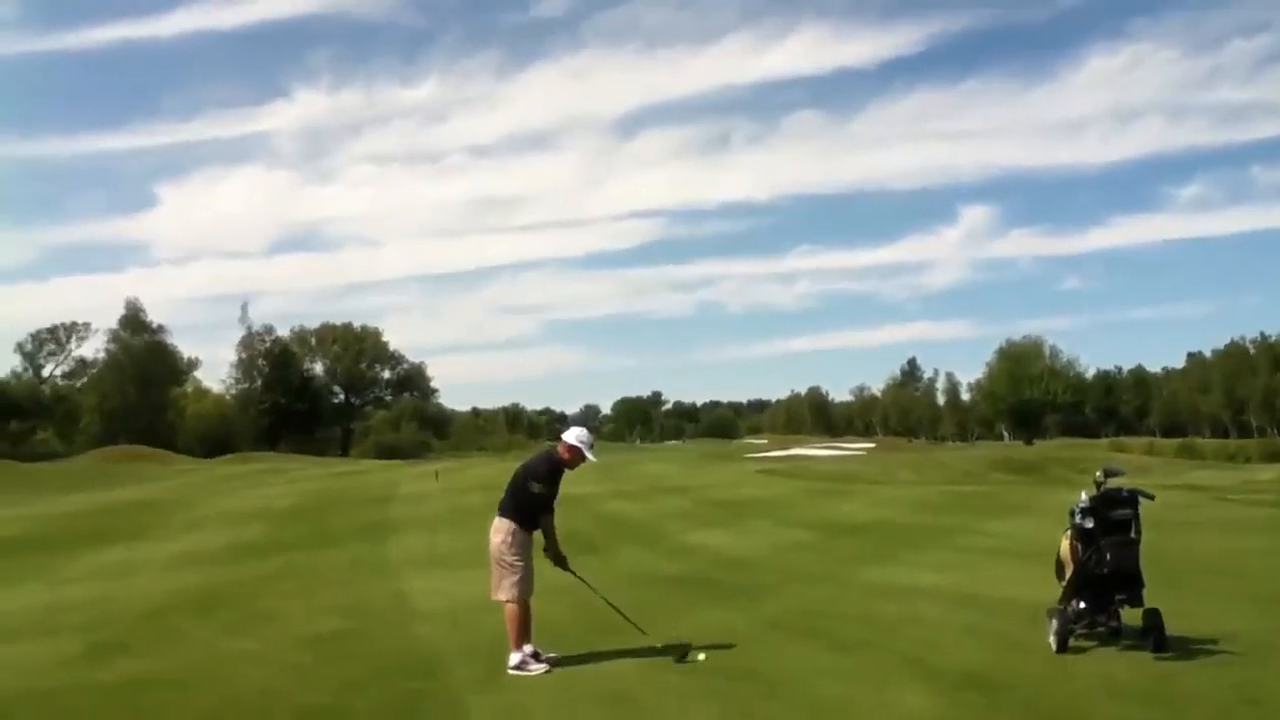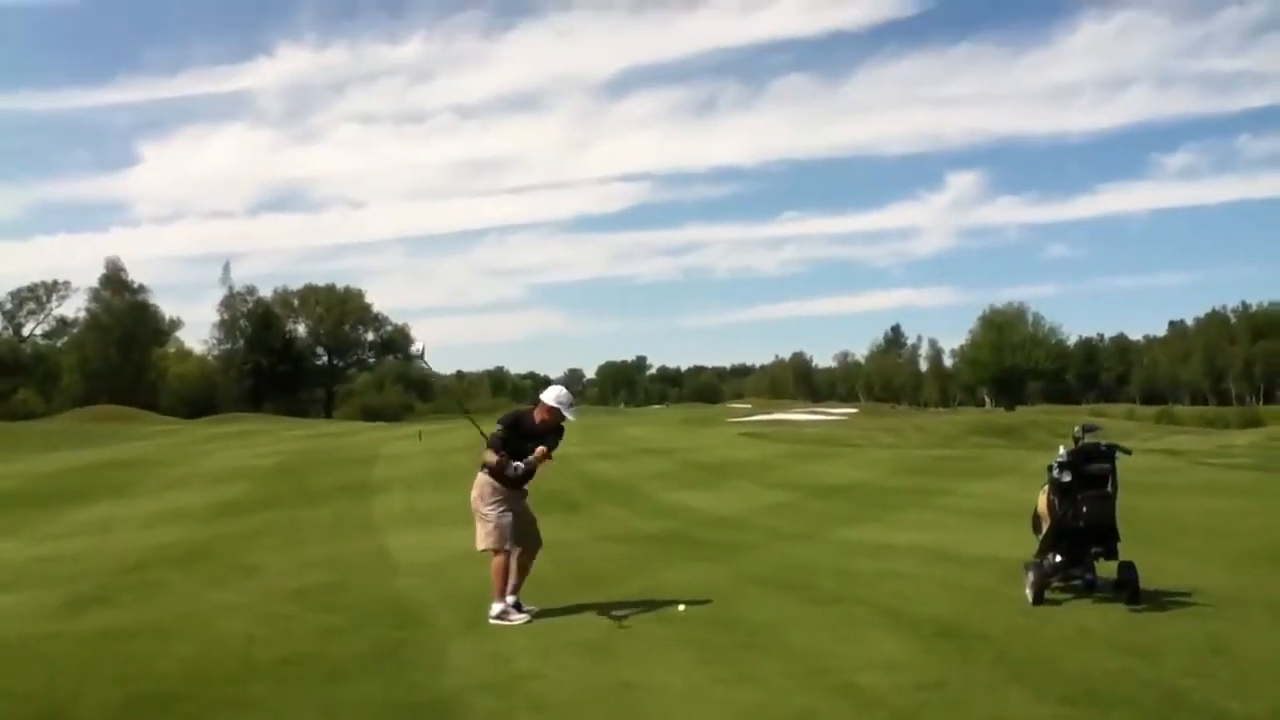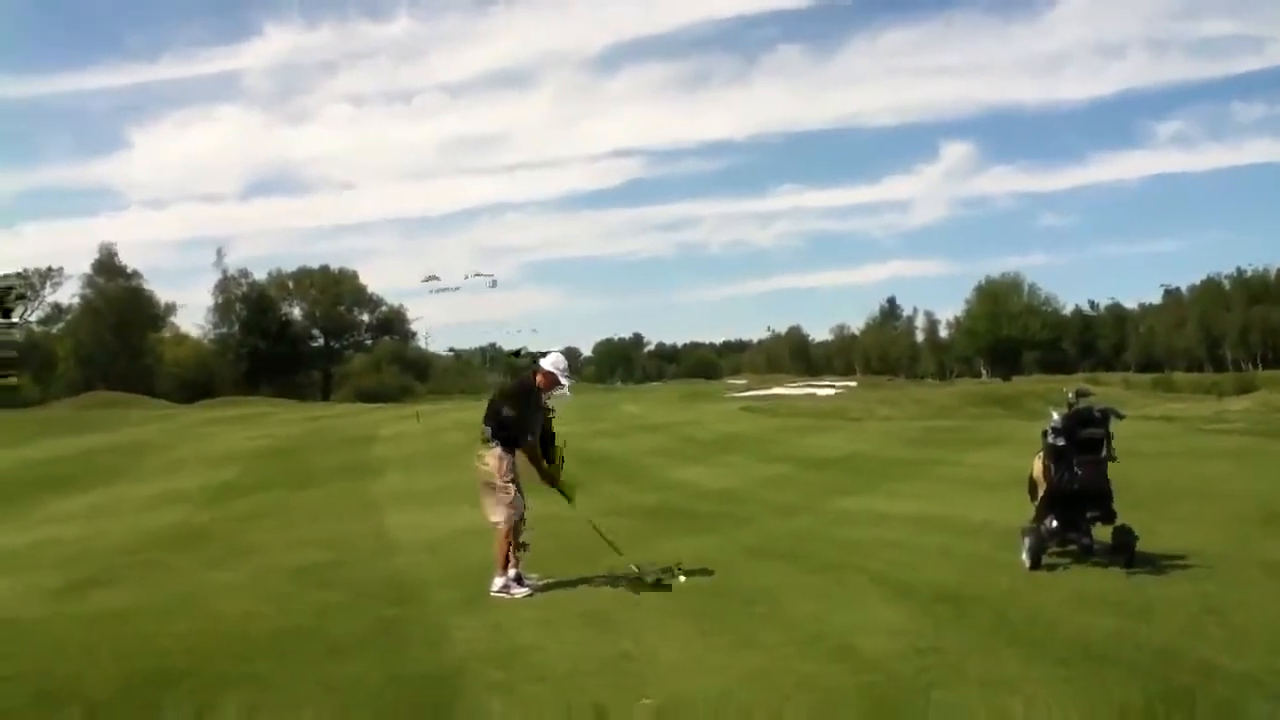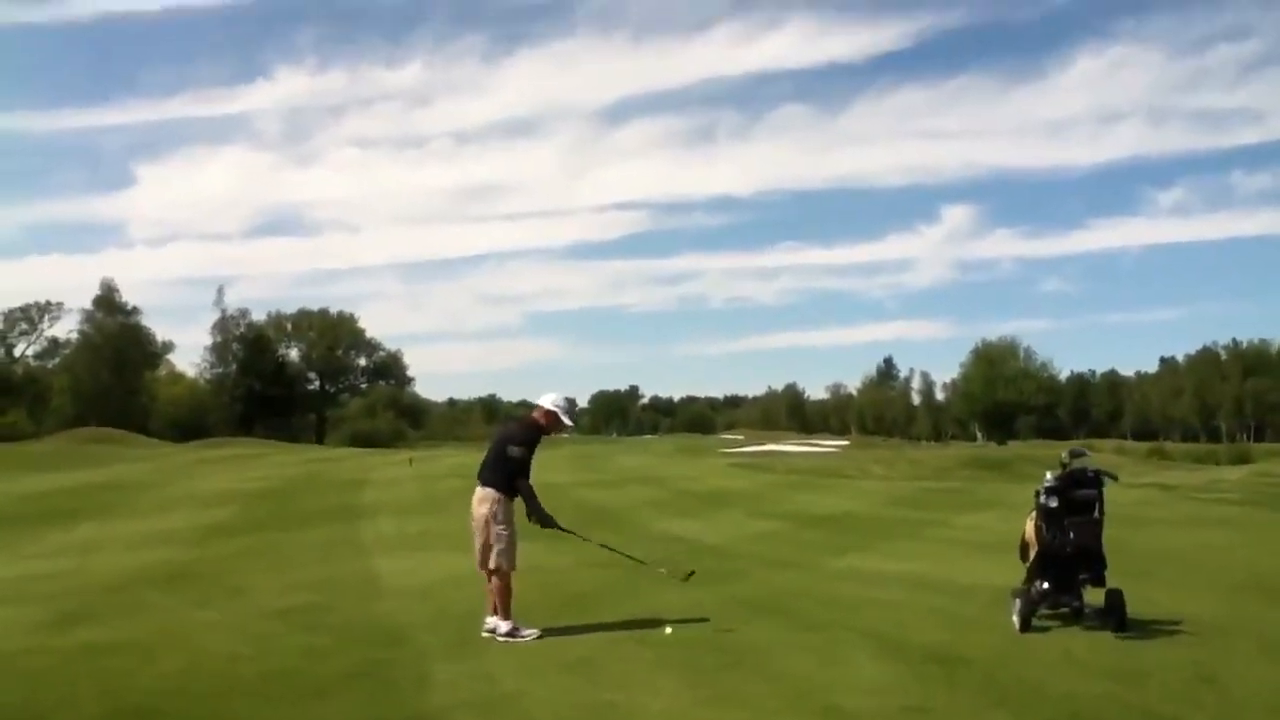
dt=1s
person 1, frame 1
left shoulder: (552, 464)
right shoulder: (544, 468)
left elbow: (545, 512)
right elbow: (543, 514)
left wrist: (552, 546)
right wrist: (554, 549)
left hip: (519, 530)
right hip: (510, 531)
left knee: (522, 593)
right knee: (514, 595)
left ankle: (527, 648)
right ankle: (516, 657)
person 1, frame 2
left shoulder: (555, 431)
right shoulder: (512, 420)
left elbow: (542, 453)
right elbow: (488, 455)
left wrist: (523, 465)
right wrist: (501, 462)
left hip: (514, 489)
right hip: (492, 486)
left knee: (531, 544)
right knee: (502, 546)
left ankle: (511, 598)
right ankle: (498, 607)
person 1, frame 3
left shoulder: (535, 391)
right shoulder: (516, 390)
left elbow: (536, 426)
right elbow: (521, 436)
left wrist: (547, 464)
right wrist: (543, 469)
left hip: (504, 454)
right hip: (495, 454)
left knee: (516, 515)
right knee: (508, 517)
left ankle: (513, 572)
right ankle: (500, 580)
person 1, frame 4
left shoulder: (521, 429)
right shoulder: (524, 434)
right elbow: (519, 478)
left wrist: (532, 508)
right wrist: (538, 510)
left hip: (490, 496)
right hip: (494, 499)
left knee: (494, 564)
right knee: (502, 565)
left ankle: (492, 620)
right ankle: (505, 625)
